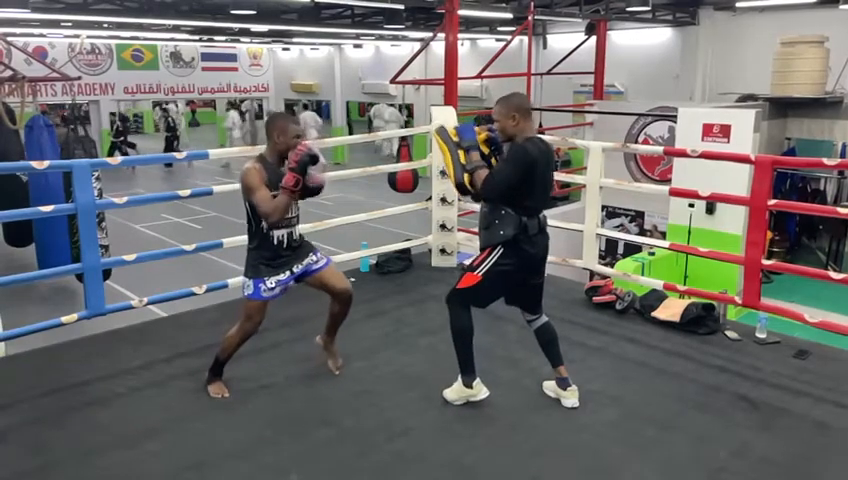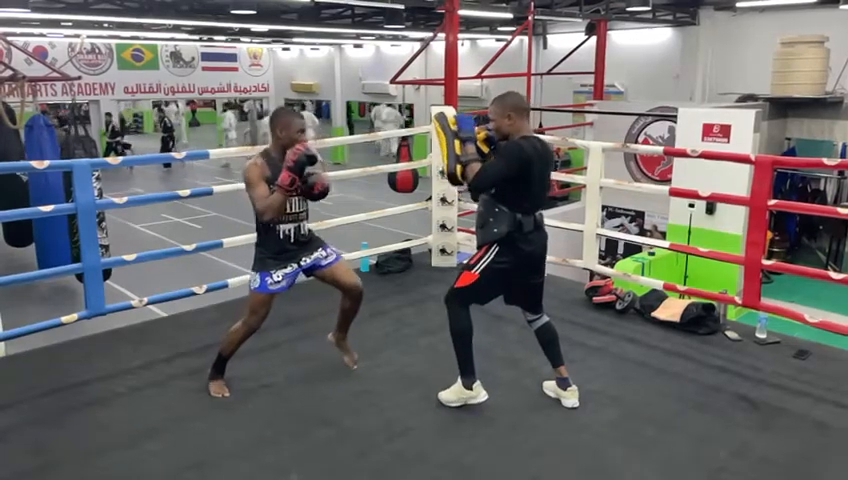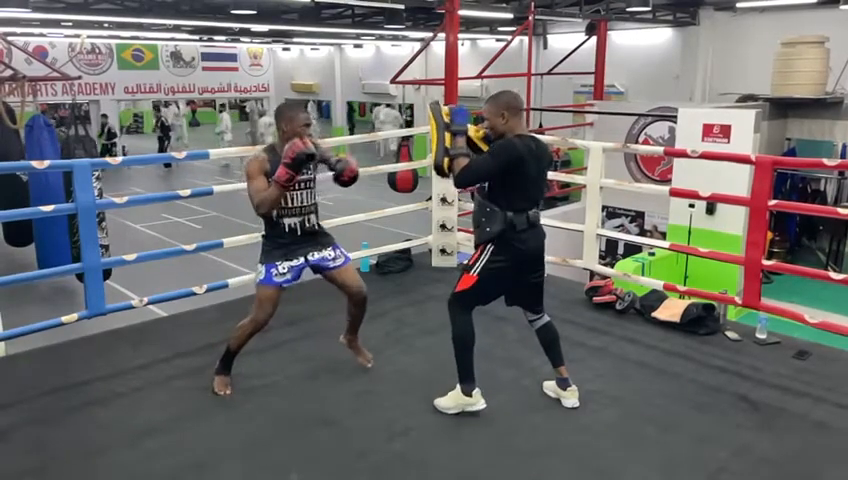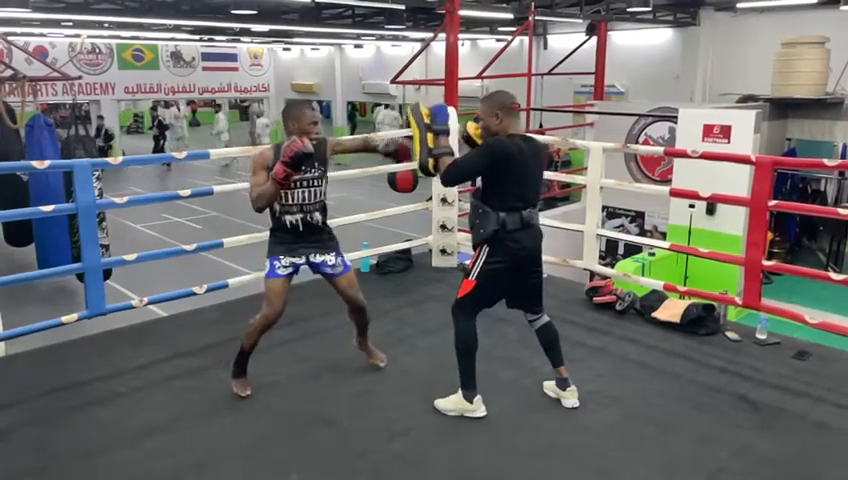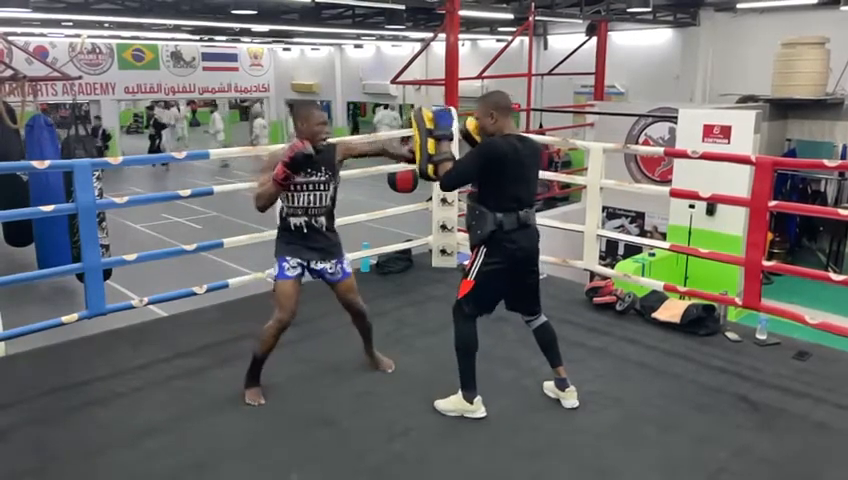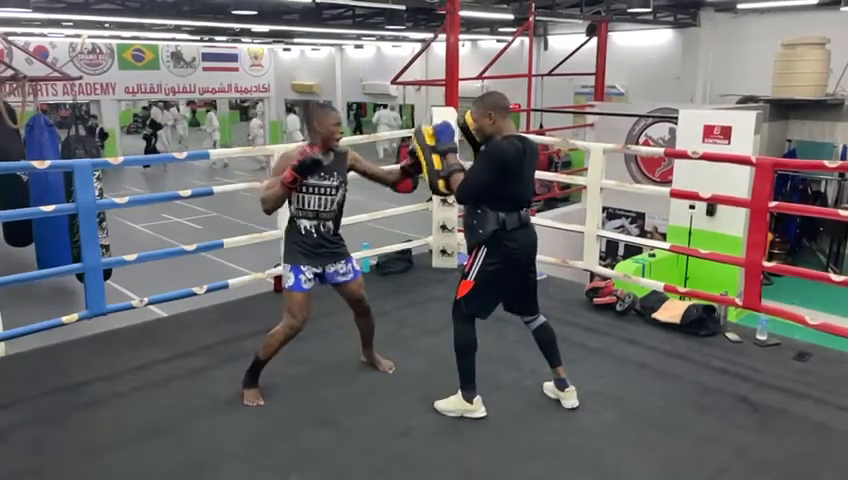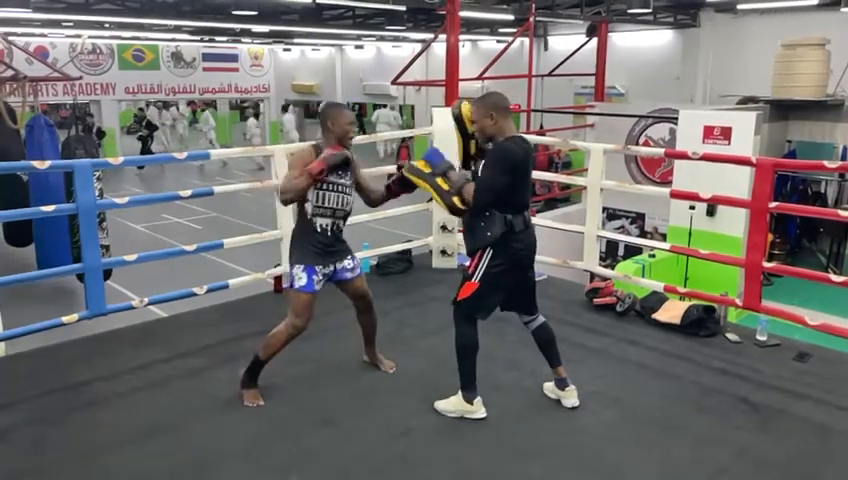
dt=0.4s
person 1, frame 1
left shoulder: (521, 152)
right shoulder: (541, 149)
left elbow: (488, 190)
left wrist: (472, 149)
left hip: (511, 246)
right hip: (533, 242)
left knee: (458, 300)
right knee: (533, 312)
left ankle: (469, 383)
right ankle: (564, 384)
person 1, frame 2
left shoulder: (516, 150)
right shoulder: (541, 149)
left elbow: (478, 183)
left wrist: (468, 141)
right wrist: (494, 147)
left hip: (508, 244)
right hip: (532, 240)
left knee: (456, 300)
right knee: (533, 311)
left ankle: (468, 385)
right ankle: (565, 384)
person 1, frame 3
left shoulder: (507, 149)
right shoulder: (539, 149)
left elbow: (463, 178)
left wrist: (459, 135)
right wrist: (485, 145)
left hip: (504, 243)
right hip: (531, 239)
left knee: (459, 305)
right knee: (534, 311)
left ankle: (468, 392)
right ankle: (565, 384)
person 1, frame 4
left shoulder: (497, 148)
right shoulder: (537, 149)
left elbow: (449, 176)
left wrist: (441, 133)
left hip: (501, 244)
right hip: (529, 238)
left knee: (463, 311)
right knee: (534, 311)
left ankle: (469, 397)
right ankle: (565, 384)
person 1, frame 5
left shoulder: (492, 149)
right shoulder: (532, 148)
left elbow: (448, 181)
left wrist: (444, 139)
left hip: (498, 245)
right hip: (526, 238)
left knee: (464, 312)
right knee: (532, 311)
left ankle: (469, 398)
right ankle: (564, 385)
person 1, frame 6
left shoulder: (496, 151)
right shoulder: (527, 148)
left elbow: (463, 193)
left wrist: (448, 152)
left hip: (497, 244)
right hip: (522, 238)
left knee: (463, 313)
right knee: (529, 311)
left ankle: (469, 398)
right ankle: (563, 385)
person 1, frame 7
left shoulder: (504, 153)
right shoulder: (520, 147)
left elbow: (479, 199)
left wrist: (447, 171)
left hip: (500, 245)
right hip: (520, 240)
left knee: (465, 313)
right knee: (529, 311)
left ankle: (469, 400)
right ankle: (564, 385)
person 2, frame 1
left shoulder: (288, 163)
right shoulder: (253, 172)
right elbow: (272, 215)
left wrist: (308, 185)
right wrist: (295, 176)
left hip: (298, 249)
right hip: (265, 260)
left knee: (344, 291)
right knee: (249, 325)
left ankle: (328, 340)
right ankle: (214, 374)
person 2, frame 2
left shoulder: (295, 157)
right shoulder: (257, 167)
left elbow: (311, 186)
right elbow: (266, 213)
left wrist: (316, 183)
right wrist: (291, 174)
left hip: (307, 243)
right hip: (273, 254)
left knee: (354, 287)
right knee: (252, 321)
left ankle: (340, 337)
right ankle: (216, 372)
person 2, frame 3
left shoulder: (310, 149)
right shoulder: (260, 161)
left elbow: (332, 160)
right elbow: (262, 207)
left wrist: (342, 165)
right wrist: (288, 170)
left hip: (316, 238)
right hip: (280, 247)
left knee: (358, 292)
right knee: (260, 317)
left ankle: (351, 339)
right ankle: (223, 368)
person 2, frame 4
left shoulder: (324, 147)
right shoulder: (267, 158)
left elbow: (364, 143)
right elbow: (258, 203)
right wrist: (286, 168)
left hip: (321, 239)
right hip: (284, 244)
left knee: (356, 299)
right knee: (270, 313)
left ankle: (363, 342)
right ankle: (239, 369)
person 2, frame 5
left shoulder: (336, 152)
right shoulder: (278, 158)
left elbow: (379, 148)
right elbow: (261, 203)
left wrist: (410, 154)
right wrist: (286, 170)
left hip: (326, 244)
right hip: (291, 246)
left knee: (355, 305)
right knee: (283, 317)
left ankle: (370, 351)
right ankle: (252, 379)
person 2, frame 6
left shoulder: (347, 159)
right shoulder: (290, 159)
left elbow: (387, 178)
right elbow: (267, 205)
left wrist: (411, 168)
right wrist: (295, 174)
left hip: (334, 248)
right hip: (300, 252)
left knee: (362, 304)
right knee: (294, 323)
left ankle: (369, 353)
right ankle: (250, 378)
person 2, frame 7
left shoulder: (350, 161)
right shoulder: (307, 155)
left elbow: (373, 199)
right elbow: (286, 196)
left wrist: (397, 186)
right wrist: (321, 167)
left hip: (338, 247)
right hip: (308, 251)
left knee: (364, 300)
right knee: (297, 322)
left ankle: (371, 352)
right ankle: (249, 378)
